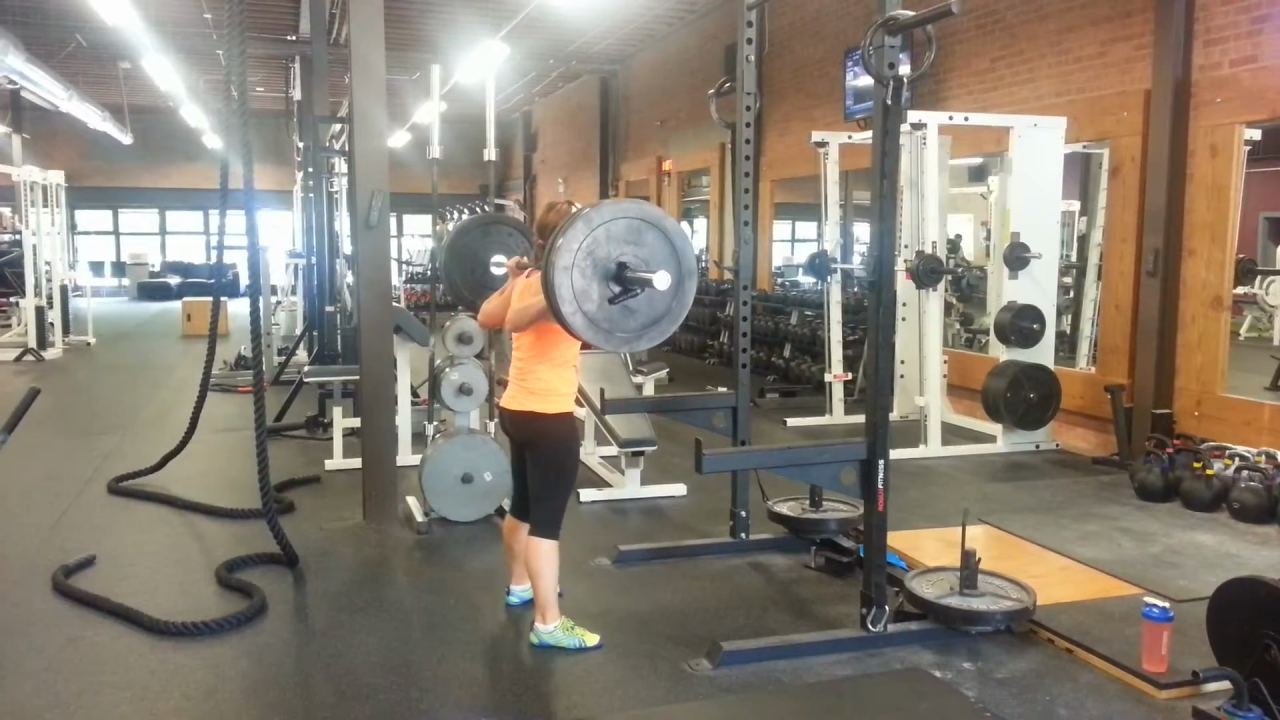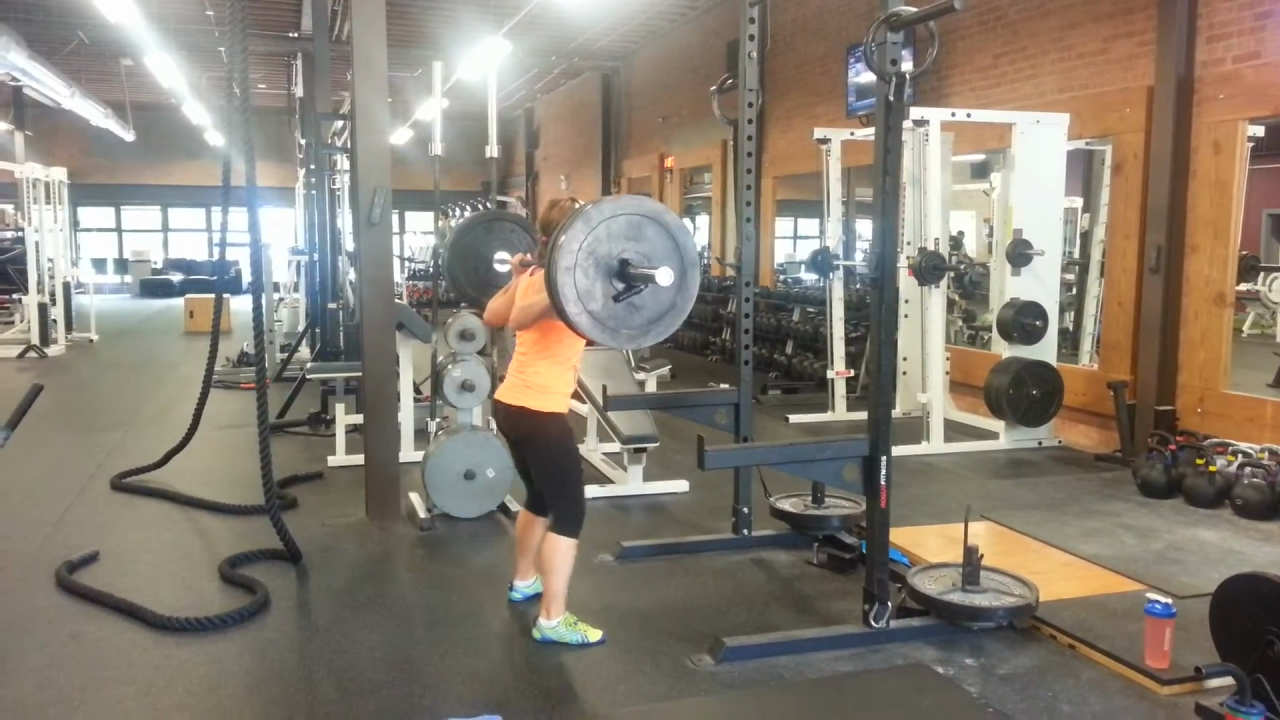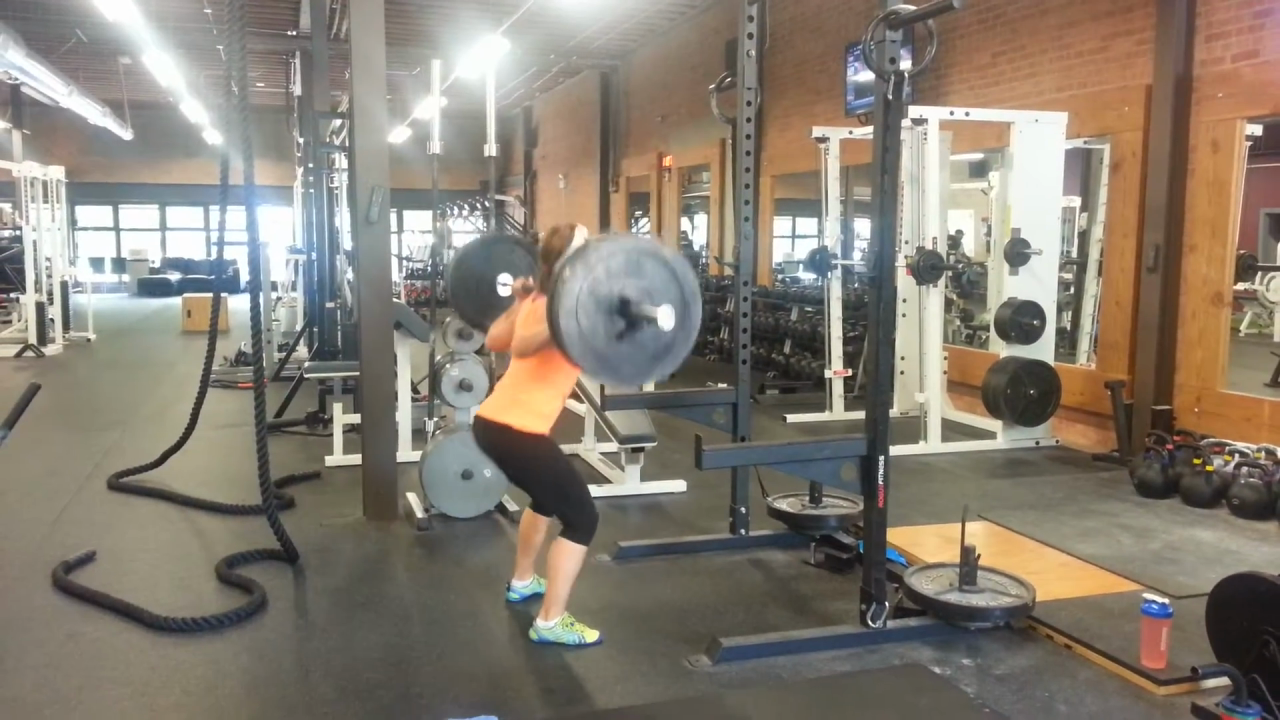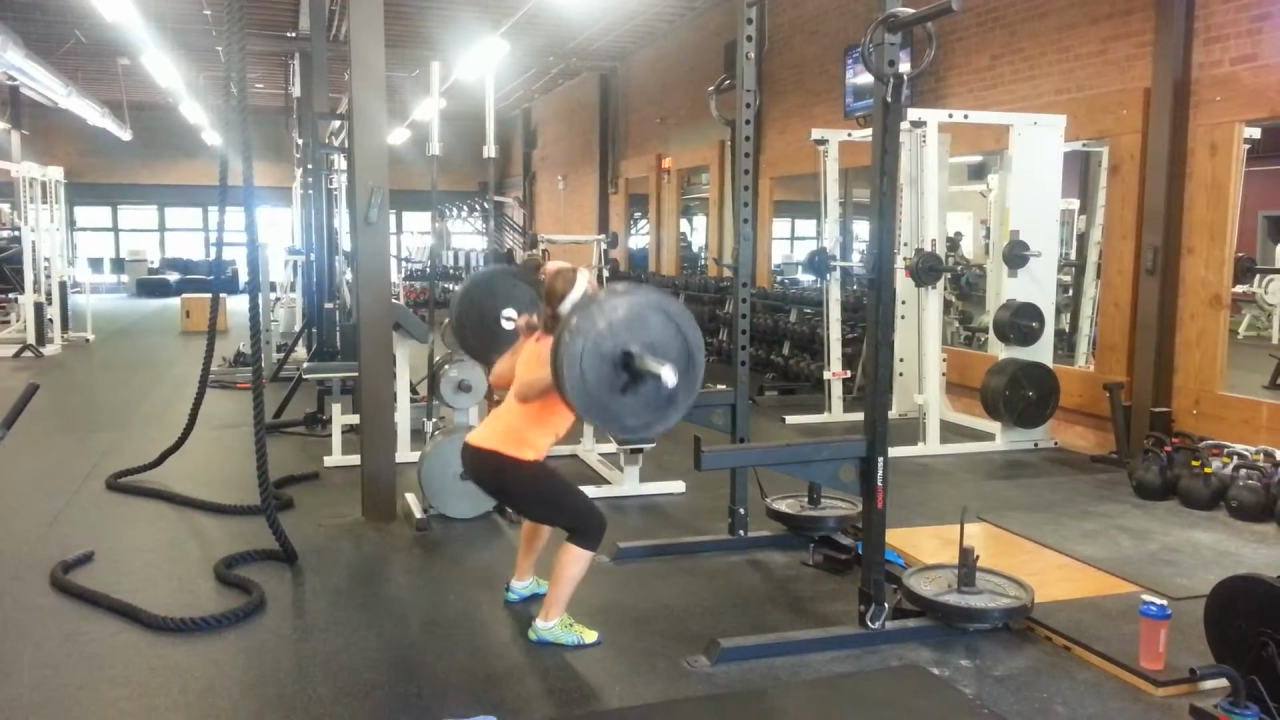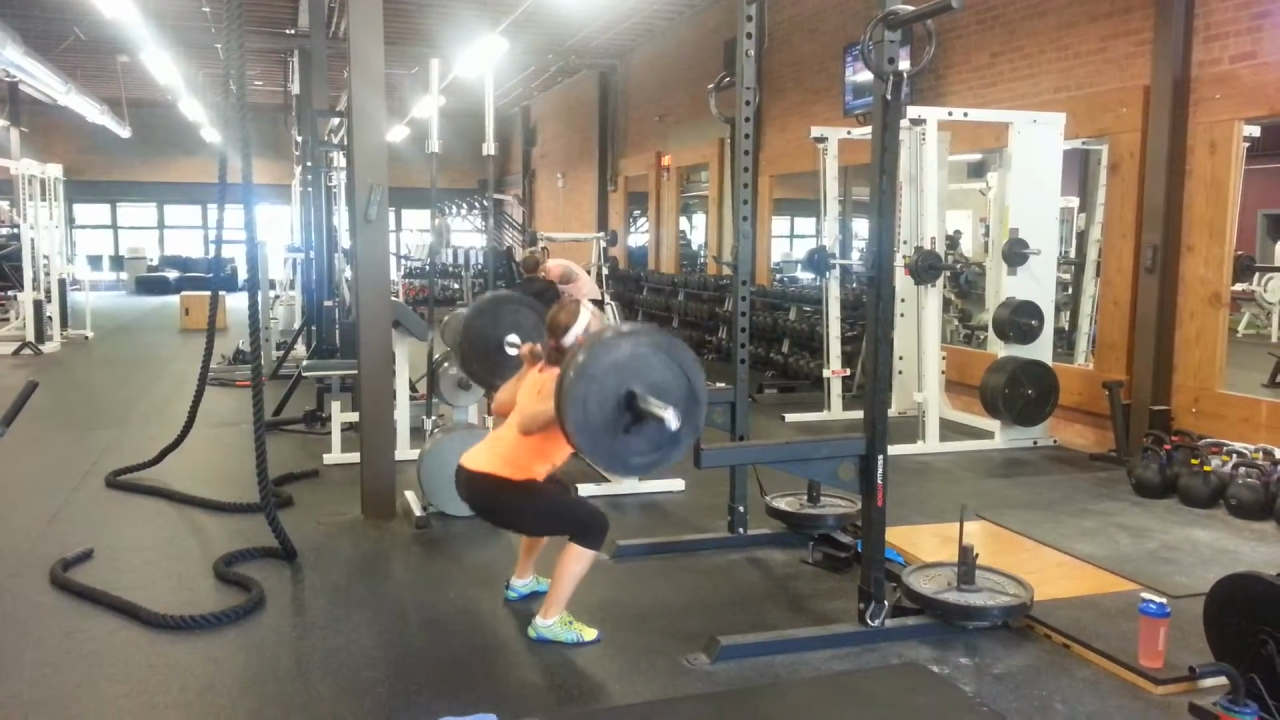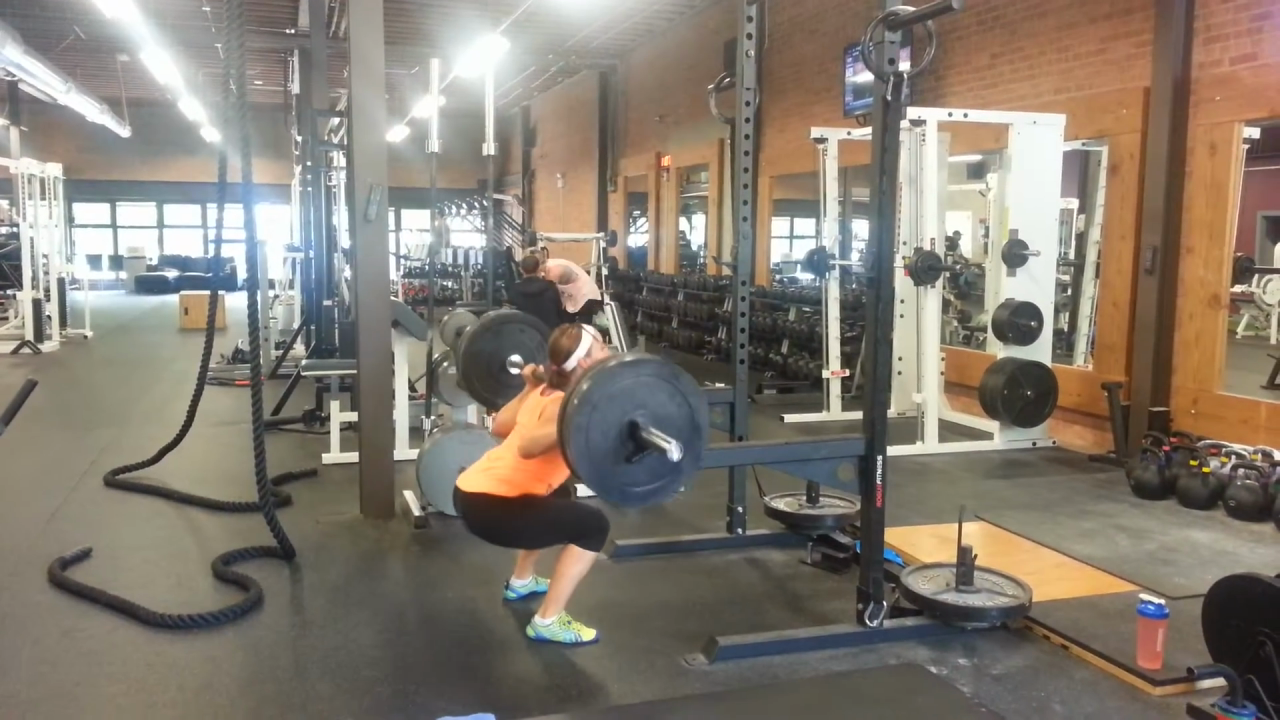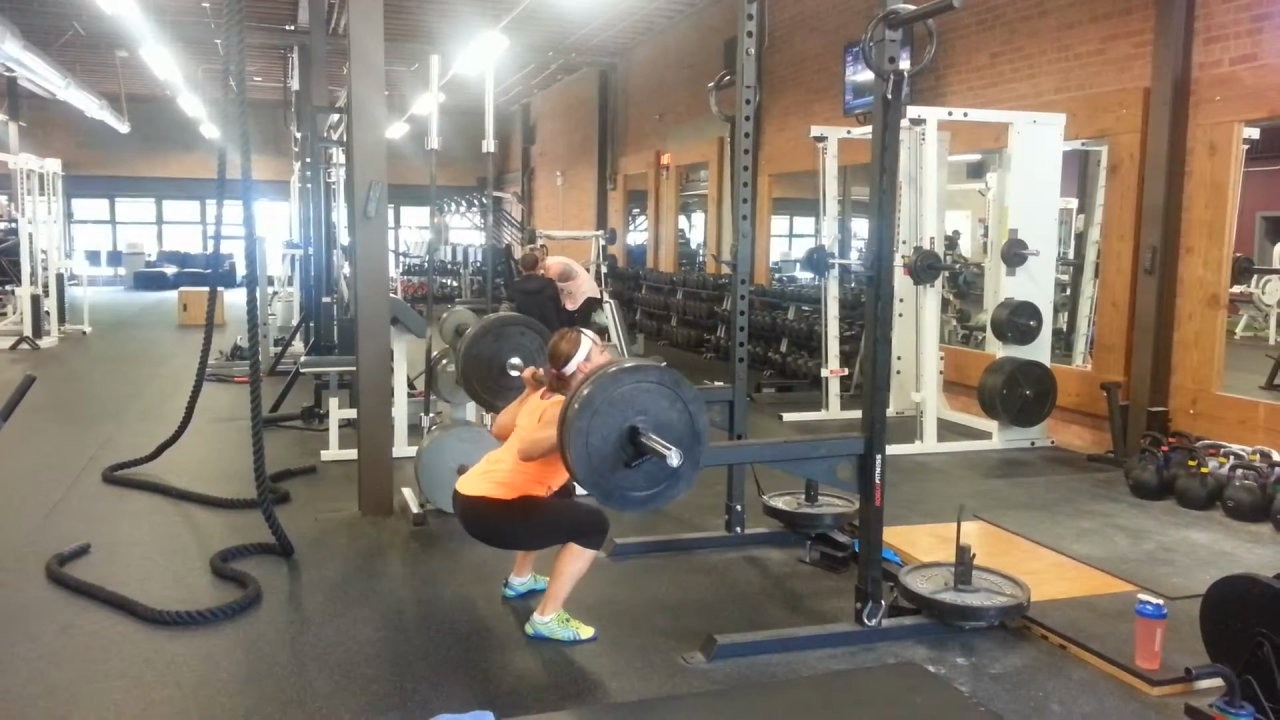
dt=0.2s
person 1, frame 1
left shoulder: (530, 278)
left elbow: (486, 318)
right elbow: (516, 320)
left wrist: (512, 278)
left hip: (517, 408)
right hip: (546, 415)
left knee: (524, 506)
right knee: (547, 519)
left ankle: (520, 586)
right ankle: (549, 625)
person 1, frame 2
left shoulder: (535, 275)
left elbow: (492, 316)
right elbow: (521, 319)
left wrist: (516, 276)
left hip: (510, 404)
right hip: (536, 411)
left knee: (542, 498)
right knee: (569, 513)
left ankle: (524, 581)
right ankle: (553, 621)
person 1, frame 3
left shoulder: (537, 300)
left elbow: (494, 341)
right elbow: (523, 348)
left wrist: (519, 301)
left hip: (492, 421)
right hip: (515, 430)
left knee: (551, 494)
right knee: (581, 517)
left ankle: (522, 581)
right ankle: (551, 622)
person 1, frame 4
left shoulder: (541, 339)
left elbow: (497, 379)
right elbow: (525, 392)
left wrist: (523, 338)
left hip: (481, 450)
right hip: (500, 460)
left knee: (553, 494)
right knee: (589, 524)
left ankle: (521, 583)
right ankle: (549, 624)
person 1, frame 5
left shoulder: (544, 370)
left elbow: (500, 406)
right elbow: (527, 424)
left wrist: (527, 365)
left hip: (476, 472)
right hip: (491, 485)
left knee: (557, 494)
right knee: (592, 524)
left ankle: (521, 581)
right ankle: (549, 622)
person 1, frame 6
left shoulder: (545, 392)
left elbow: (500, 427)
right elbow: (528, 447)
left wrist: (528, 386)
left hip: (474, 490)
right hip: (488, 506)
left knee: (560, 496)
right knee: (593, 526)
left ankle: (520, 581)
right ankle: (547, 621)
person 1, frame 7
left shoulder: (546, 394)
left elbow: (499, 429)
right elbow: (528, 450)
left wrist: (528, 389)
left hip: (473, 492)
right hip: (487, 509)
left knee: (561, 496)
right knee: (593, 525)
left ankle: (519, 579)
right ankle: (546, 619)
